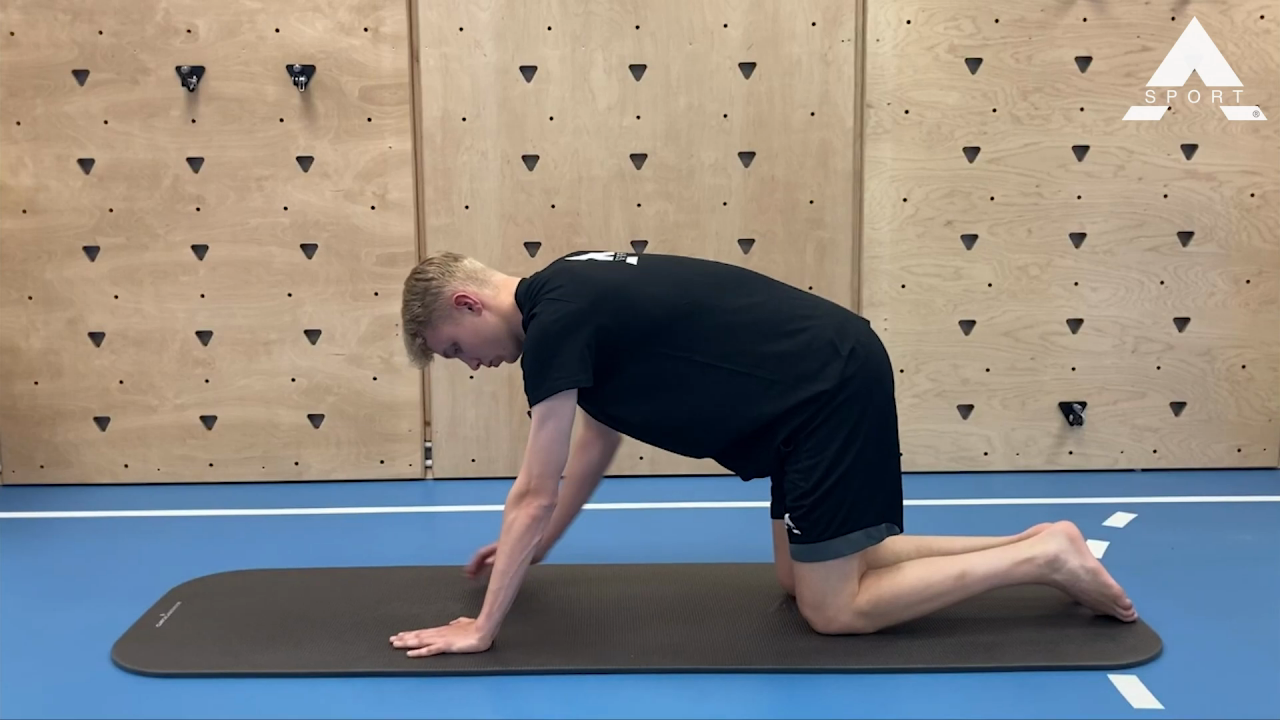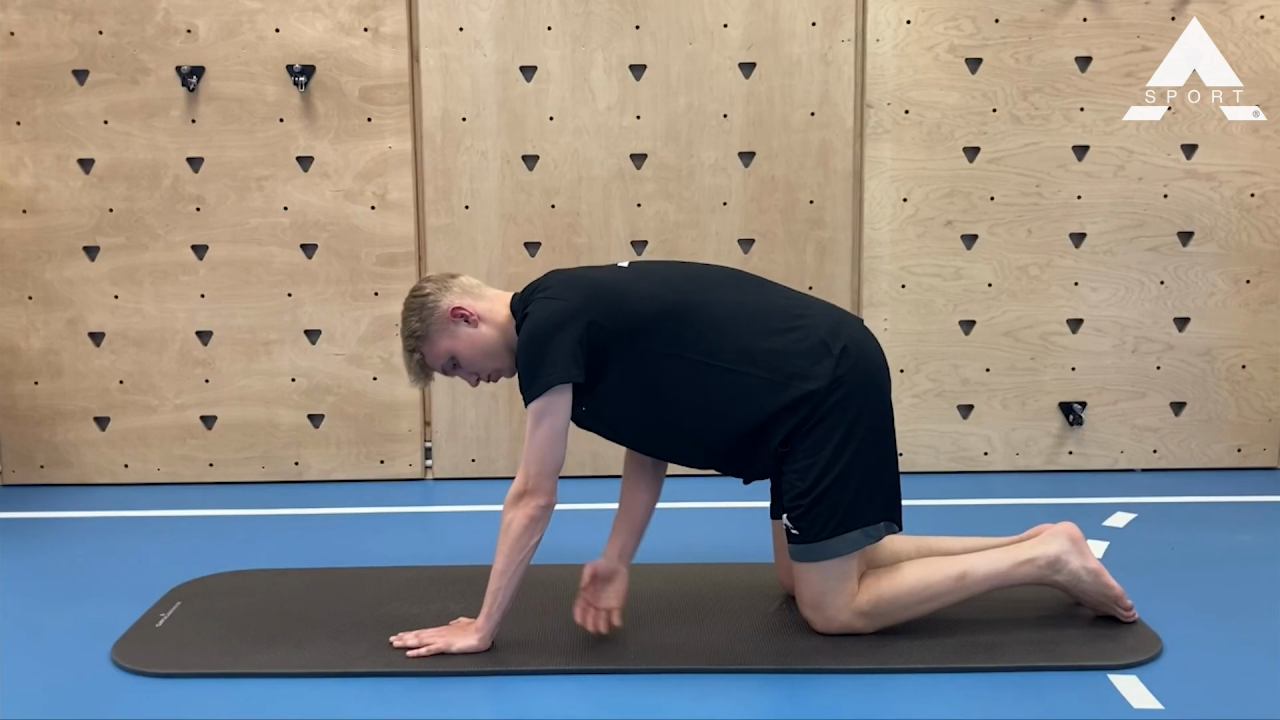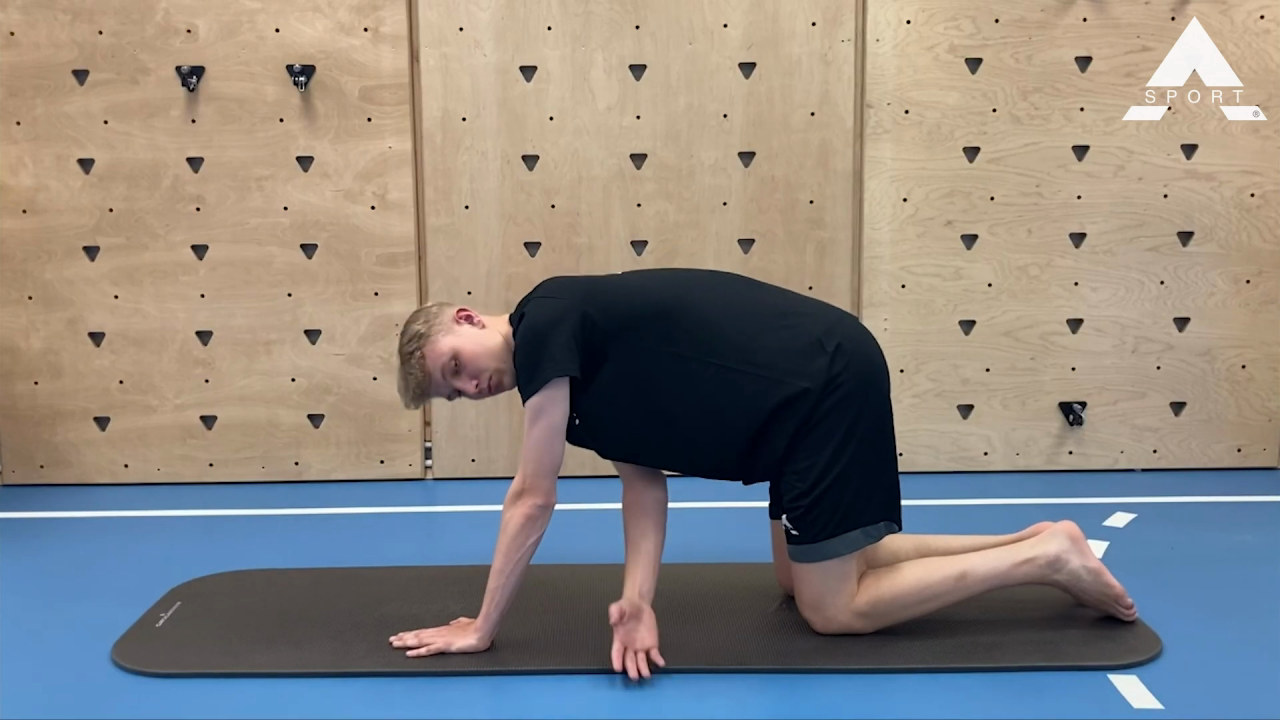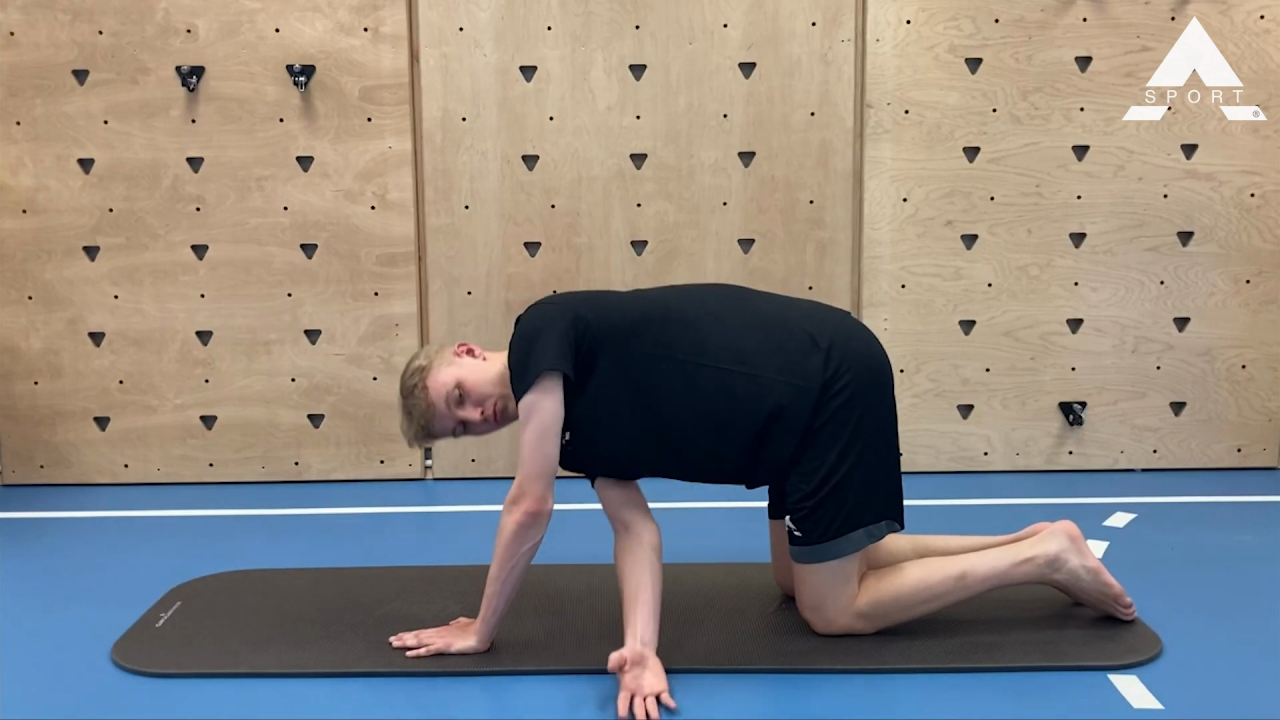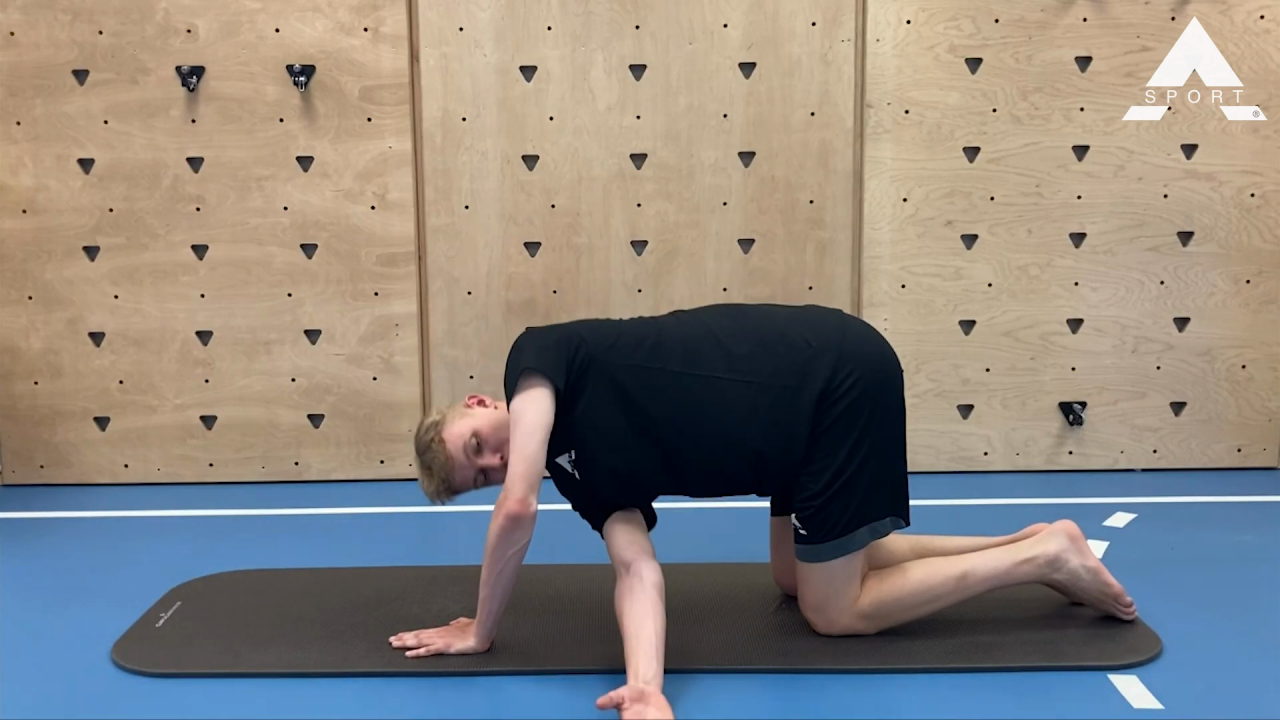
dt=0.2s
person 1, frame 1
left shoulder: (555, 322)
right shoulder: (572, 299)
left elbow: (534, 494)
right elbow: (602, 434)
left wrist: (481, 630)
right wrist: (532, 545)
left hip: (831, 388)
right hip: (827, 375)
left knee: (833, 608)
right knee: (802, 574)
left ankle: (1046, 559)
right ankle: (1032, 542)
person 1, frame 2
left shoulder: (547, 324)
right shoulder: (574, 327)
left elbow: (532, 498)
right elbow: (648, 447)
left wrist: (482, 629)
right wrist: (613, 564)
left hip: (827, 388)
right hip: (824, 378)
left knee: (834, 607)
right knee: (802, 574)
left ankle: (1047, 558)
right ankle: (1033, 544)
person 1, frame 3
left shoulder: (544, 323)
right shoulder: (575, 391)
left elbow: (532, 500)
right elbow: (644, 486)
left wrist: (480, 629)
right wrist: (637, 603)
left hip: (829, 385)
right hip: (820, 382)
left knee: (832, 609)
right knee: (801, 574)
left ankle: (1046, 557)
right ankle: (1031, 541)
person 1, frame 4
left shoulder: (541, 332)
right shoulder: (572, 427)
left elbow: (530, 506)
right elbow: (636, 527)
left wrist: (480, 631)
right wrist: (640, 647)
left hip: (833, 379)
right hip: (822, 381)
left knee: (833, 609)
right knee: (799, 576)
left ankle: (1044, 556)
right ankle: (1024, 543)
person 1, frame 5
left shoulder: (535, 359)
right shoulder: (586, 471)
left elbow: (518, 510)
right elbow: (638, 567)
left wrist: (479, 632)
left hip: (842, 378)
right hip: (829, 380)
left knee: (834, 611)
right knee: (799, 575)
left ankle: (1045, 558)
right ankle: (1026, 544)
